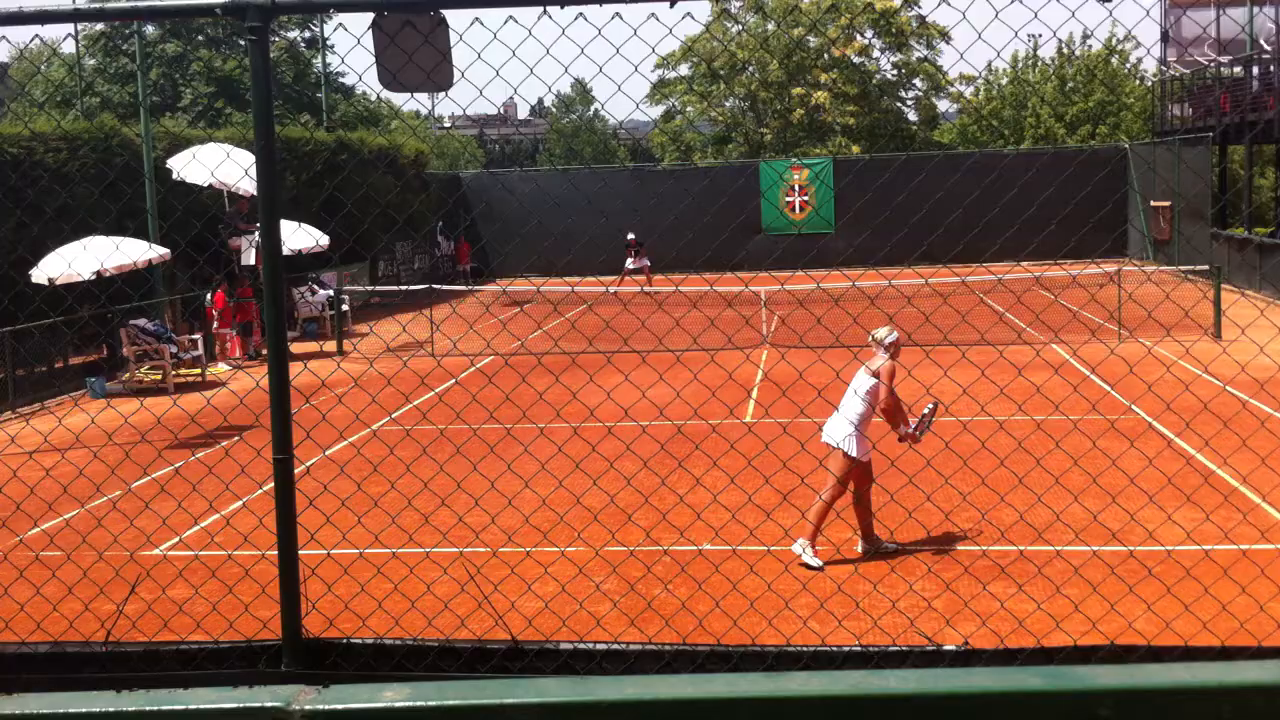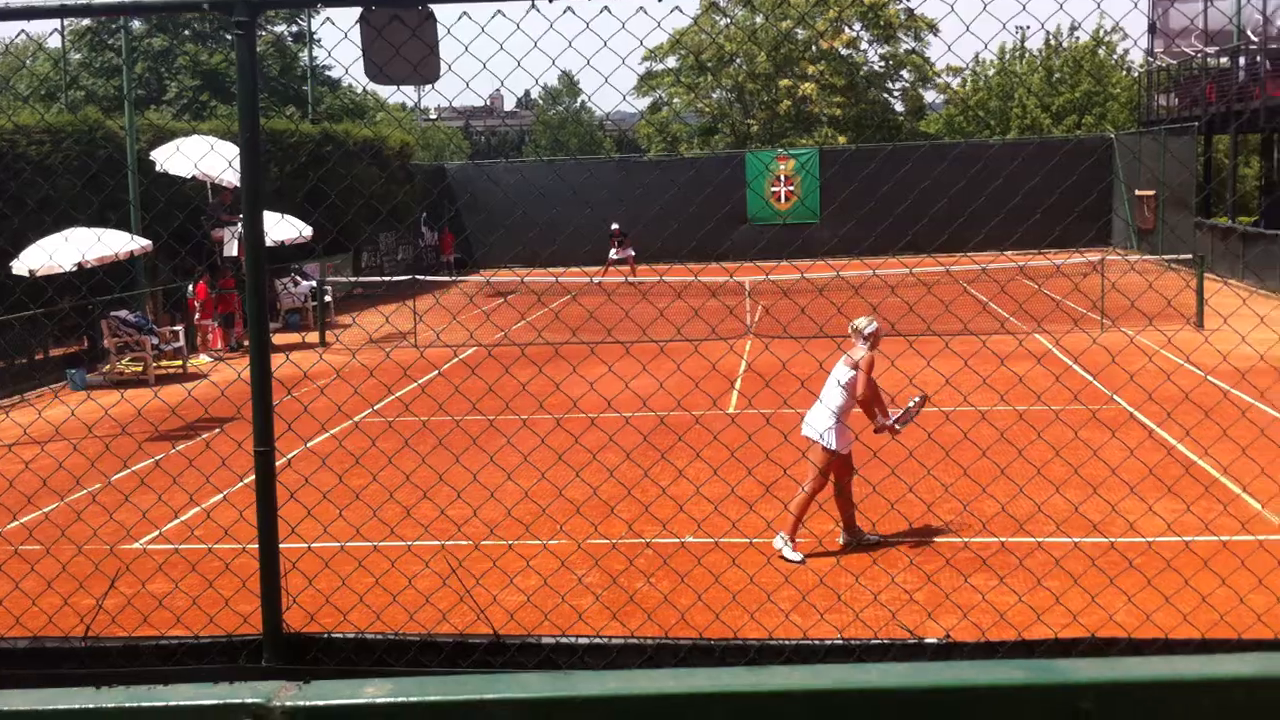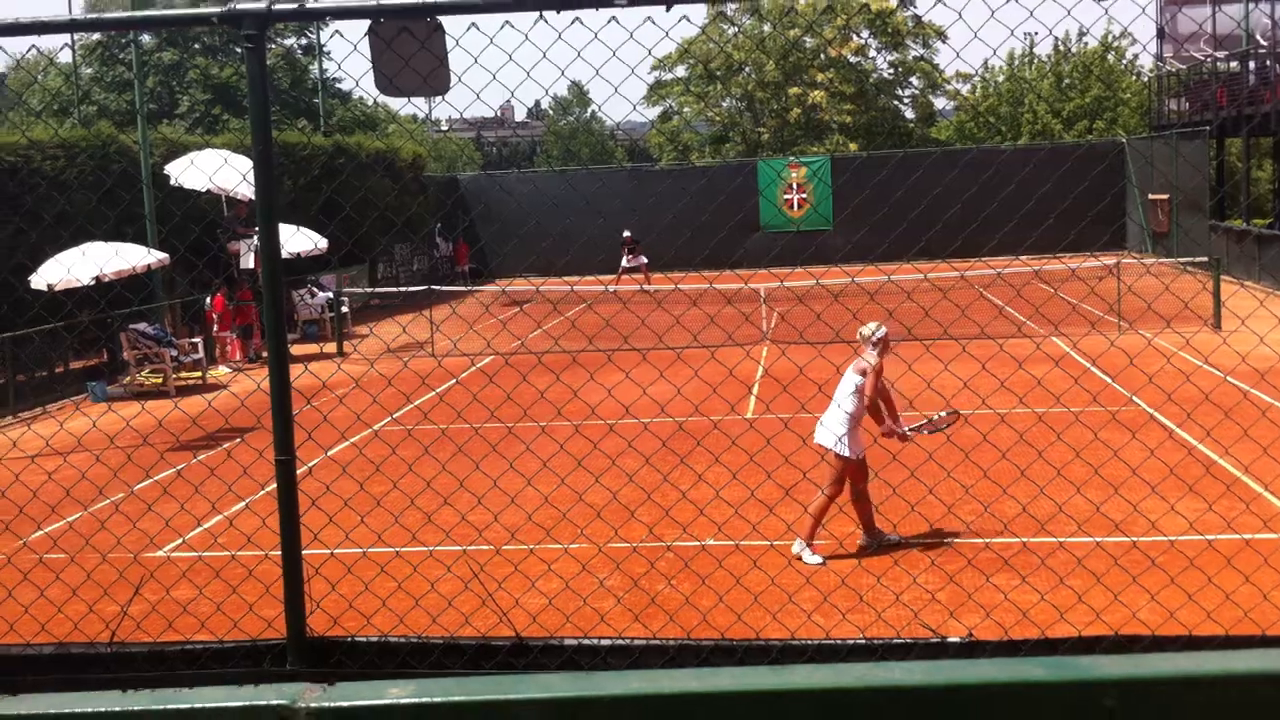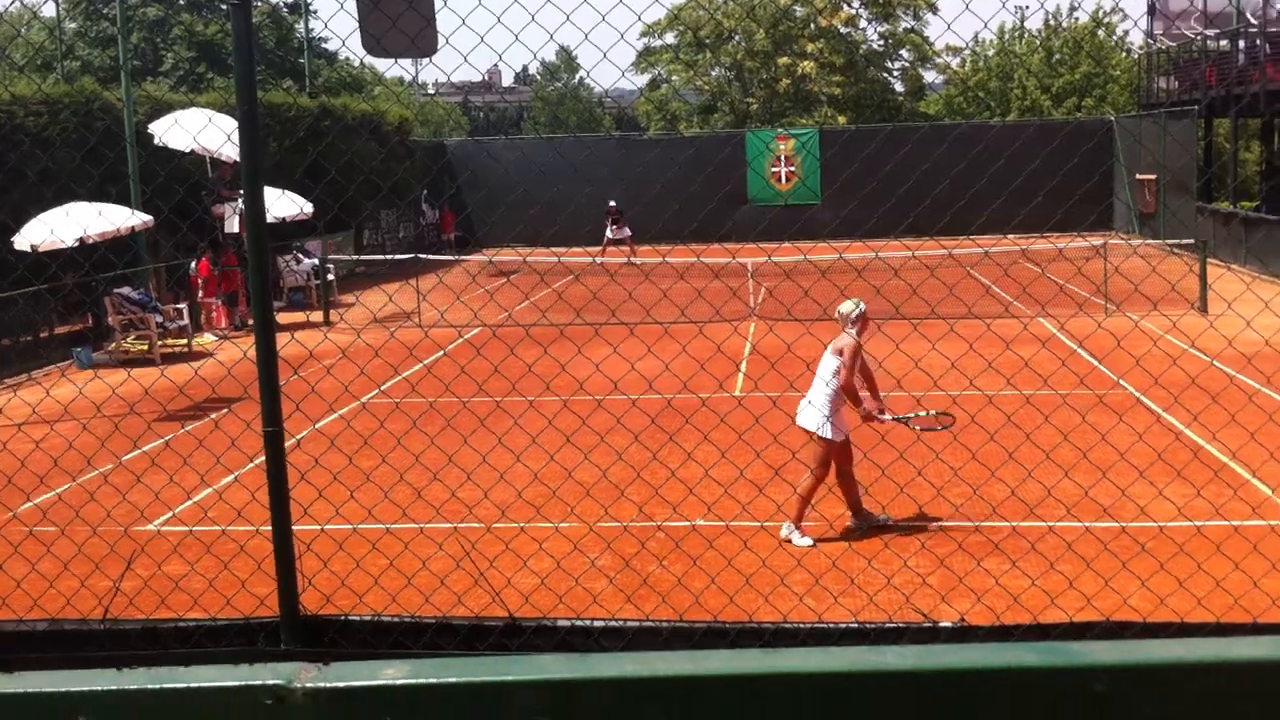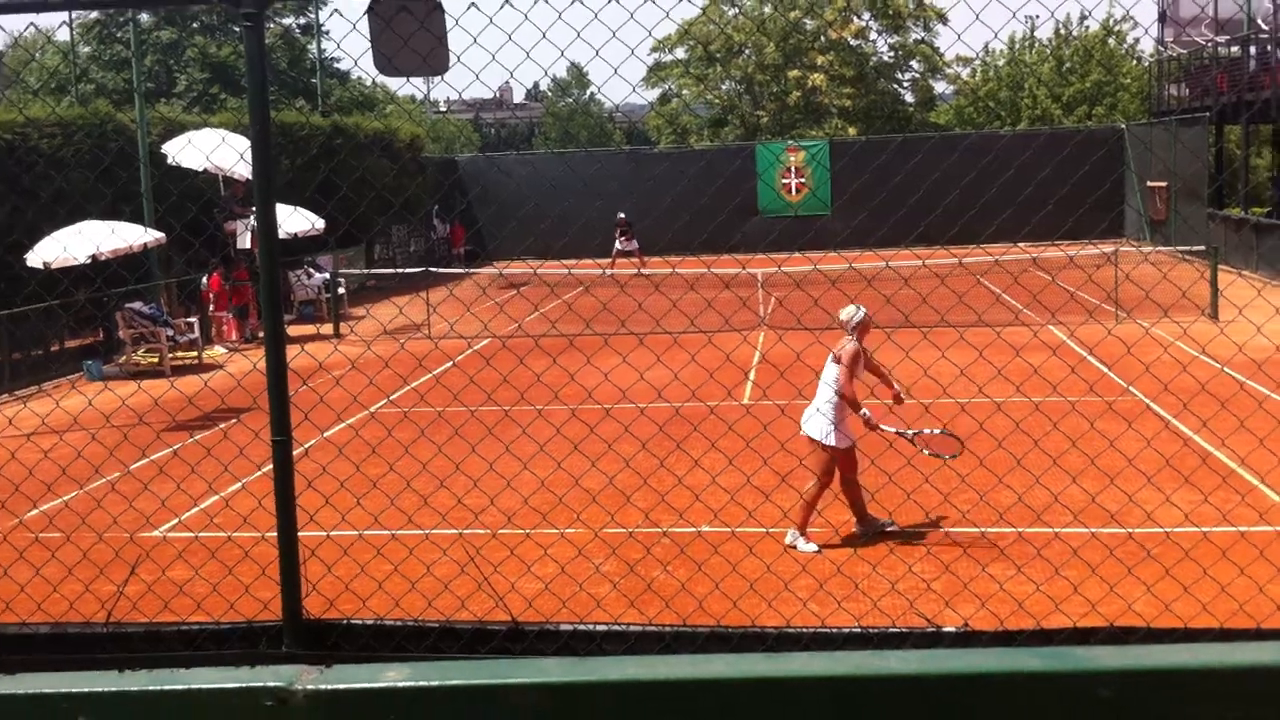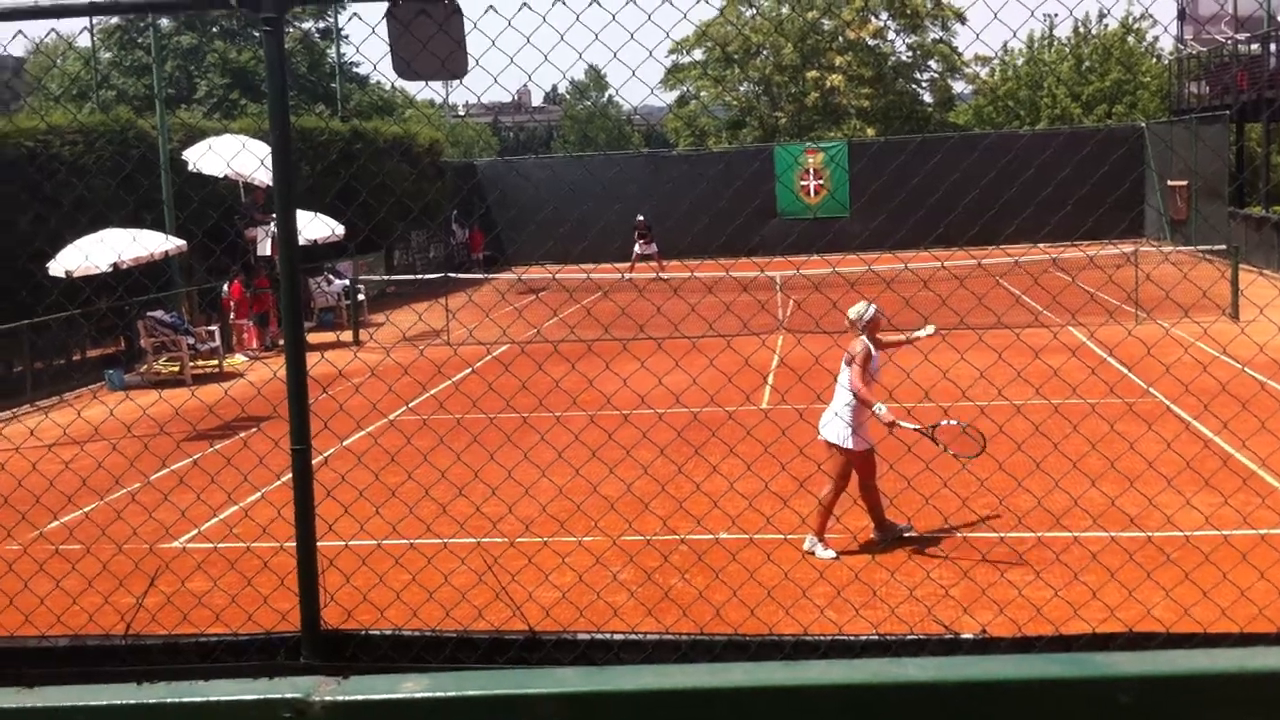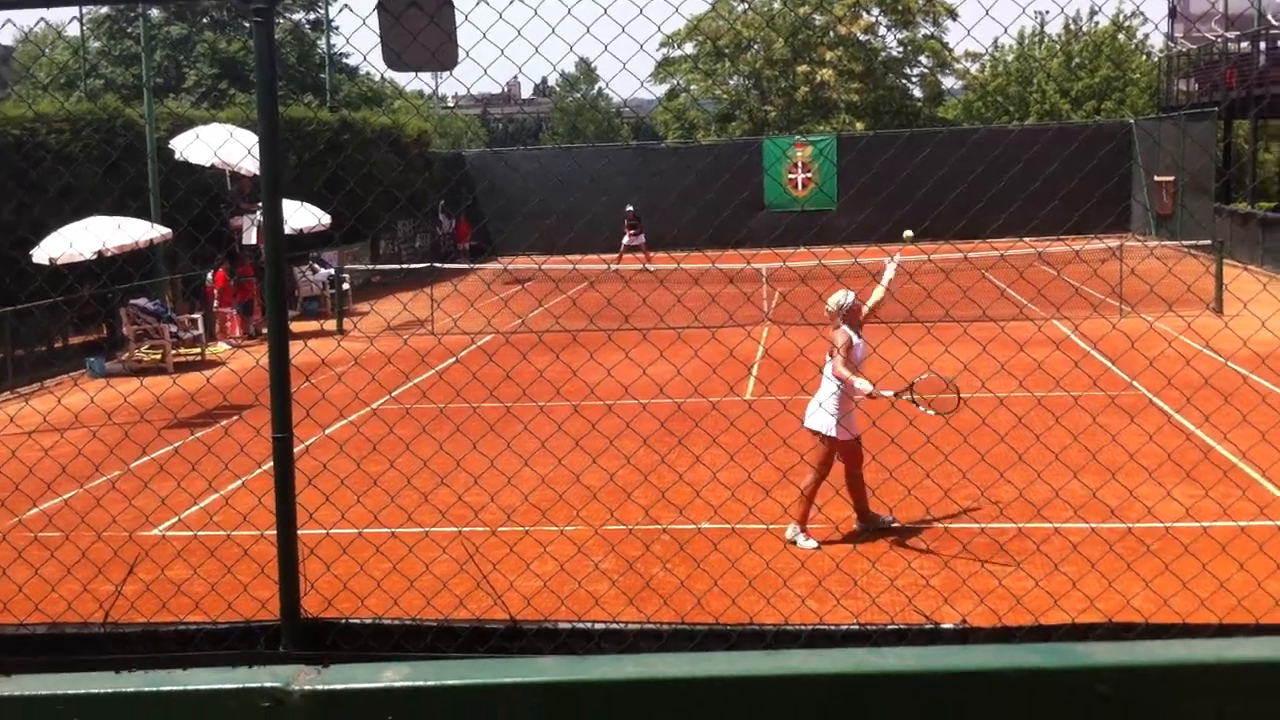
dt=0.1s
person 1, frame 1
left shoulder: (878, 364)
right shoulder: (887, 365)
left elbow: (892, 400)
right elbow: (884, 404)
left wrist: (906, 428)
right wrist: (901, 430)
left hip: (851, 432)
right hip: (845, 433)
left knee: (864, 486)
right knee: (834, 490)
left ankle: (869, 540)
right ankle: (806, 544)
person 1, frame 2
left shoulder: (857, 355)
right shoulder: (866, 356)
left elbow: (872, 390)
right elbow: (861, 396)
left wrist: (885, 419)
right wrist: (878, 421)
left hip: (832, 424)
right hip: (825, 425)
left knee: (844, 478)
right knee: (815, 483)
left ankle: (851, 532)
right ankle: (786, 538)
person 1, frame 3
left shoulder: (870, 362)
right shoulder: (873, 362)
left elbow: (884, 395)
right elbow: (869, 401)
left wrist: (896, 424)
right wrist: (885, 426)
left hip: (846, 431)
right hip: (838, 431)
left knee: (860, 483)
right knee: (833, 488)
left ankle: (871, 534)
right ankle: (803, 543)
person 1, frame 4
left shoulder: (850, 341)
right shoulder: (851, 342)
left elbow: (865, 372)
right elbow: (845, 383)
left wrist: (878, 402)
right wrist: (862, 409)
left hip: (829, 412)
right hip: (821, 413)
left knee: (845, 465)
right knee: (819, 471)
left ankle: (859, 515)
right ankle: (791, 526)
person 1, frame 5
left shoulder: (858, 348)
right shoulder: (850, 347)
left elbow: (874, 367)
right elbow: (845, 387)
left wrist: (893, 387)
right wrist: (864, 414)
left hip: (838, 421)
right hip: (825, 421)
left knee: (850, 473)
right knee: (823, 478)
left ankle: (864, 521)
right ankle: (797, 533)
person 1, frame 6
left shoulder: (872, 343)
right shoulder: (860, 347)
left elbow: (898, 340)
right elbow: (857, 385)
left wrist: (919, 334)
right wrist: (879, 409)
left hip: (856, 423)
right hip: (843, 424)
left knee: (868, 477)
right knee: (839, 482)
left ankle: (882, 526)
right ankle: (815, 539)
person 1, frame 7
left shoulder: (854, 327)
right shoulder: (842, 336)
left elbow: (875, 298)
right elbow: (840, 369)
left wrist: (890, 271)
right wrist: (862, 384)
left hip: (843, 413)
right hip: (828, 413)
left knee: (855, 466)
right knee: (820, 471)
left ankle: (865, 518)
right ankle: (797, 528)
